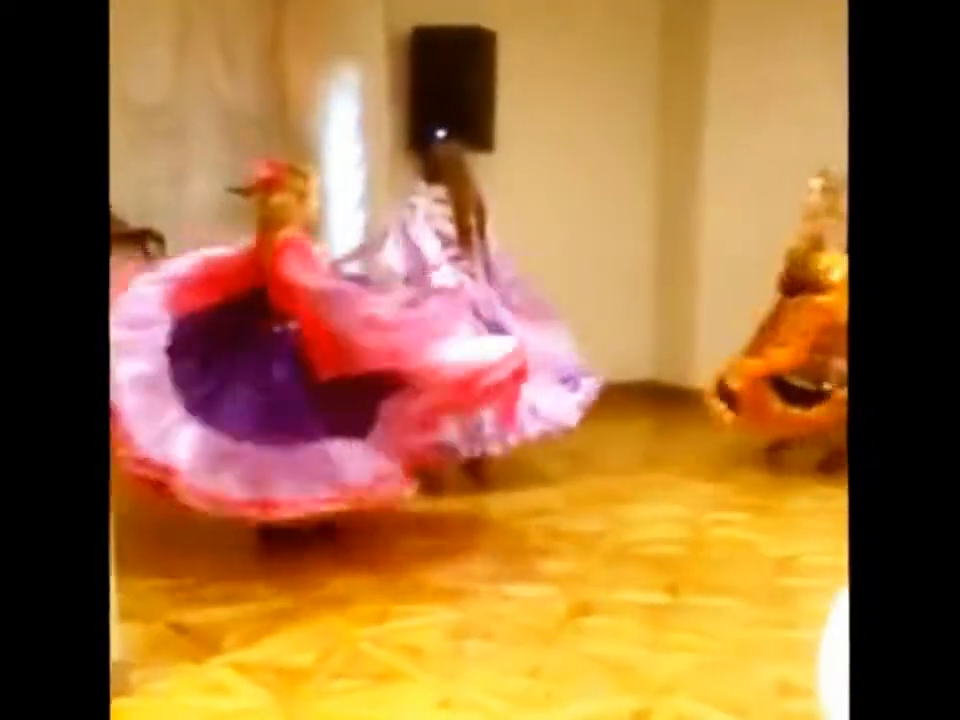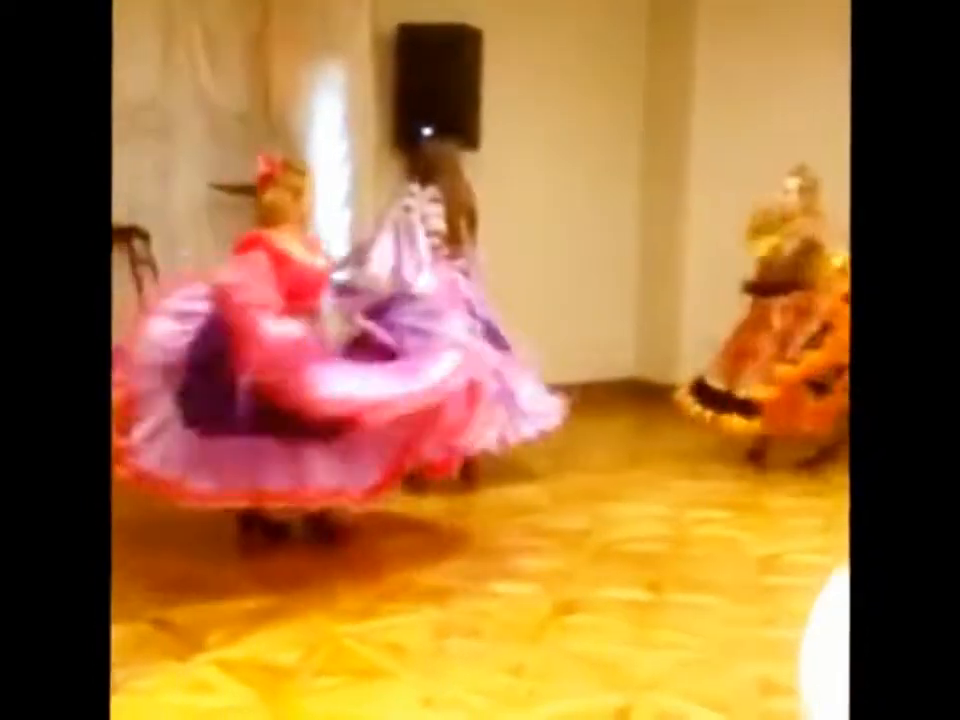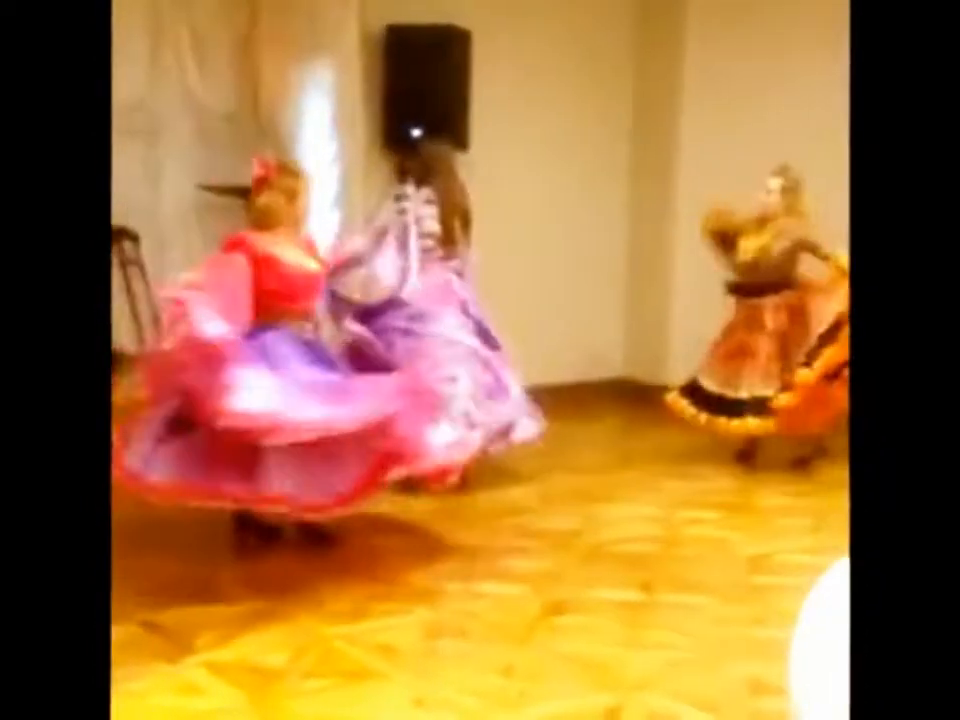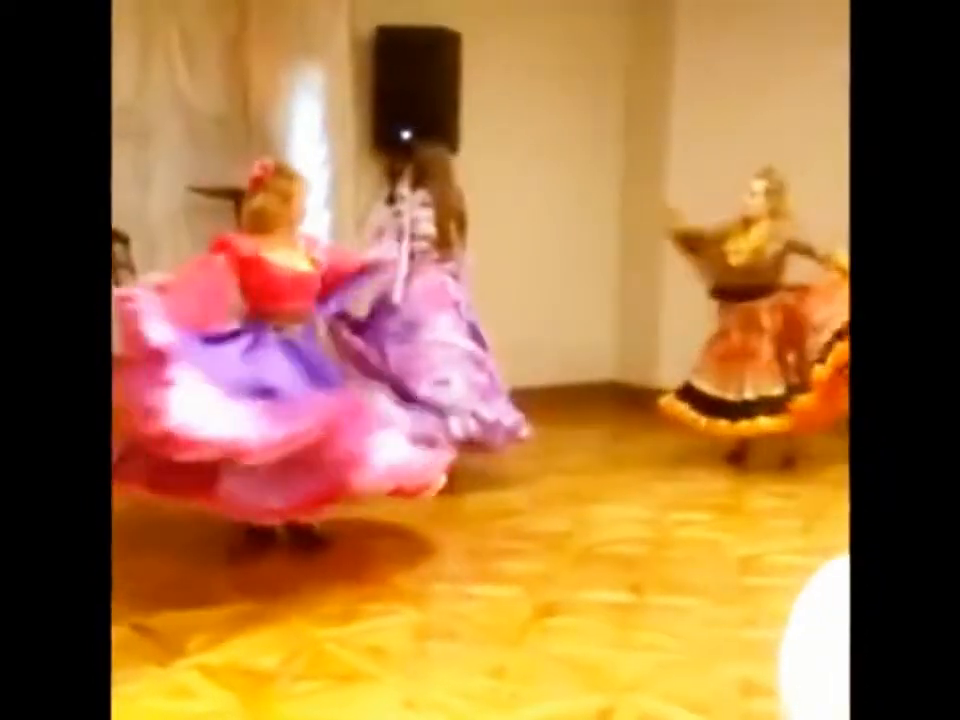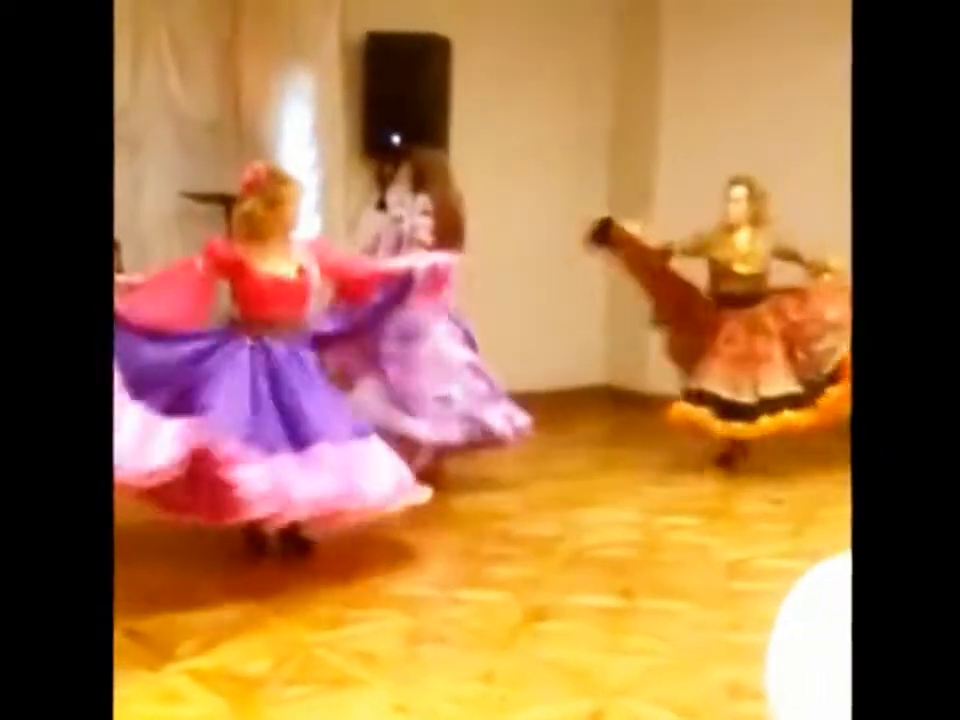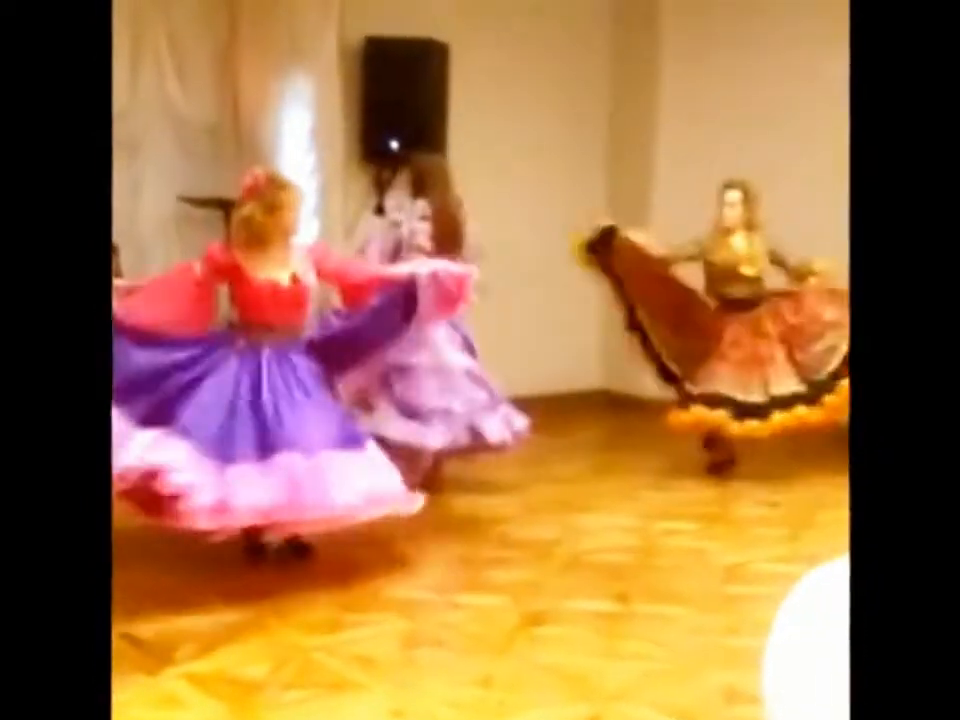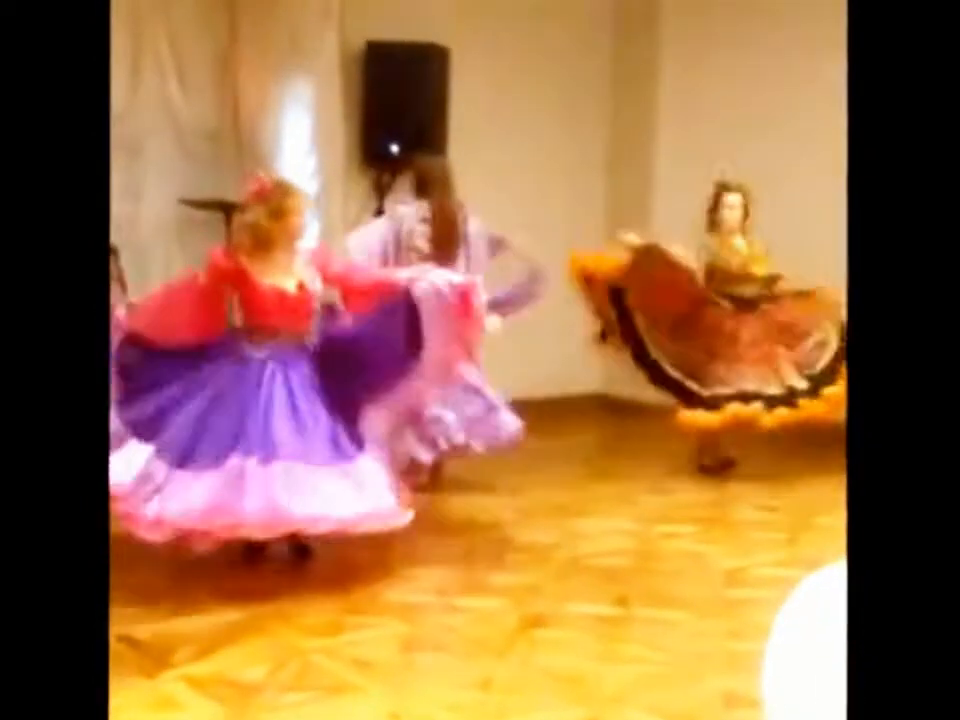
dt=0.1s
person 1, frame 1
left shoulder: (273, 243)
right shoulder: (287, 244)
right elbow: (310, 286)
left hip: (272, 346)
right hip: (293, 350)
right knee: (305, 427)
person 1, frame 2
left shoulder: (302, 241)
right shoulder: (263, 244)
right elbow: (243, 281)
left hip: (306, 346)
right hip: (281, 351)
left ankle: (315, 509)
right ankle: (256, 513)
person 1, frame 3
left shoulder: (305, 246)
right shoulder: (250, 246)
left elbow: (320, 275)
right elbow: (214, 278)
right wrist: (186, 297)
left hip: (302, 348)
right hip: (269, 351)
left ankle: (305, 513)
right ankle: (250, 514)
person 1, frame 4
left shoulder: (309, 247)
right shoulder: (240, 247)
left elbow: (343, 266)
right elbow: (195, 278)
left wrist: (379, 258)
right wrist: (144, 294)
left hip: (304, 352)
right hip: (262, 351)
left knee: (314, 431)
right knee: (265, 432)
left ankle: (297, 515)
right ankle: (253, 516)
person 1, frame 5
left shoulder: (308, 253)
right shoulder: (229, 254)
left elbow: (360, 271)
right elbow: (183, 280)
left wrist: (415, 266)
right wrist: (130, 288)
left hip: (295, 359)
right hip: (249, 357)
left knee: (308, 435)
right knee: (248, 438)
left ankle: (292, 523)
right ankle: (253, 522)
person 1, frame 6
left shoulder: (310, 258)
right shoulder: (230, 258)
left elbow: (360, 275)
right elbow: (182, 287)
left wrist: (418, 271)
right wrist: (129, 293)
left hip: (296, 364)
right hip: (247, 362)
left knee: (305, 443)
right knee: (247, 445)
left ankle: (290, 527)
right ankle: (253, 527)
person 1, frame 7
left shoulder: (313, 263)
right shoulder: (235, 264)
left elbow: (364, 280)
right elbow: (190, 297)
left wrist: (417, 279)
right wrist: (137, 313)
left hip: (300, 370)
right hip: (251, 368)
left knee: (307, 447)
right knee: (248, 448)
left ankle: (295, 528)
right ankle: (250, 532)
person 2, frame 1
left shoulder: (420, 208)
right shoulder: (474, 205)
left elbow: (392, 254)
right elbow: (495, 266)
right hip: (476, 300)
right ankle: (477, 461)
person 2, frame 2
left shoulder: (414, 206)
right shoulder: (463, 205)
left elbow: (387, 259)
left hip: (424, 303)
right hip: (462, 298)
right knee: (467, 367)
left ankle: (429, 466)
right ankle: (467, 462)
person 2, frame 3
left shoulder: (411, 207)
right shoulder: (457, 206)
left elbow: (388, 265)
left hip: (419, 303)
right hip: (454, 299)
left knee: (421, 383)
right knee: (460, 368)
left ankle: (420, 468)
right ankle: (455, 463)
person 2, frame 4
left shoulder: (408, 208)
right shoulder: (453, 207)
left hip: (416, 304)
right hip: (449, 303)
left knee: (414, 381)
right knee: (452, 371)
person 2, frame 5
left shoulder: (403, 213)
right shoulder: (452, 212)
left hip: (410, 310)
right hip: (442, 311)
left knee: (413, 388)
right knee: (447, 380)
left ankle: (410, 464)
right ankle: (433, 465)
person 2, frame 6
left shoulder: (403, 218)
right shoulder: (455, 218)
left elbow: (370, 265)
right hip: (445, 318)
left knee: (410, 387)
right knee: (445, 384)
left ankle: (410, 471)
right ankle: (431, 473)
person 2, frame 7
left shoulder: (403, 218)
right shoulder: (461, 220)
left elbow: (360, 250)
right elbow: (494, 244)
right knee: (445, 388)
left ankle: (412, 471)
right ankle: (433, 470)
person 3, frame 1
left shoulder: (829, 226)
right shoulder: (813, 227)
left elbow: (834, 257)
left hip: (807, 307)
right hip: (794, 307)
left ankle: (838, 446)
right ankle: (785, 433)
person 3, frame 2
left shoulder: (807, 228)
right shoulder: (774, 227)
left elbow: (824, 252)
left hip: (789, 313)
right hip: (765, 311)
right knee: (759, 370)
left ankle: (828, 440)
right ankle: (764, 438)
person 3, frame 3
left shoulder: (794, 229)
right shoulder: (752, 227)
left elbow: (824, 253)
left hip: (779, 312)
right hip: (751, 311)
left ankle: (815, 442)
right ankle: (752, 438)
person 3, frame 4
left shoulder: (784, 233)
right shoulder: (734, 230)
left elbow: (821, 256)
right elbow: (701, 240)
left wrist: (842, 272)
left hip: (768, 315)
right hip: (738, 315)
left knee: (766, 379)
right knee: (740, 380)
left ankle: (789, 442)
right ankle: (742, 440)
person 3, frame 5
left shoulder: (768, 238)
right shoulder: (712, 238)
left elbow: (801, 258)
right elbow: (669, 249)
left wrist: (827, 277)
right wrist: (624, 235)
left hip: (761, 322)
right hip: (724, 323)
left knee: (765, 384)
right knee: (722, 386)
left ankle: (740, 440)
right ankle: (732, 443)
person 3, frame 6
left shoulder: (762, 242)
right shoulder: (708, 242)
left elbow: (788, 265)
right elbow: (665, 258)
left wrist: (810, 278)
right wrist: (632, 242)
left hip: (758, 324)
right hip: (720, 326)
left knee: (759, 387)
right knee: (718, 391)
left ankle: (722, 445)
right ankle: (720, 449)
person 3, frame 7
left shoulder: (753, 244)
right shoulder: (712, 244)
left elbow: (768, 279)
right elbow: (680, 272)
right wrist: (650, 250)
left hip: (754, 325)
right hip: (722, 326)
left knee: (752, 389)
right knee: (725, 390)
left ankle: (715, 450)
right ankle: (712, 453)
